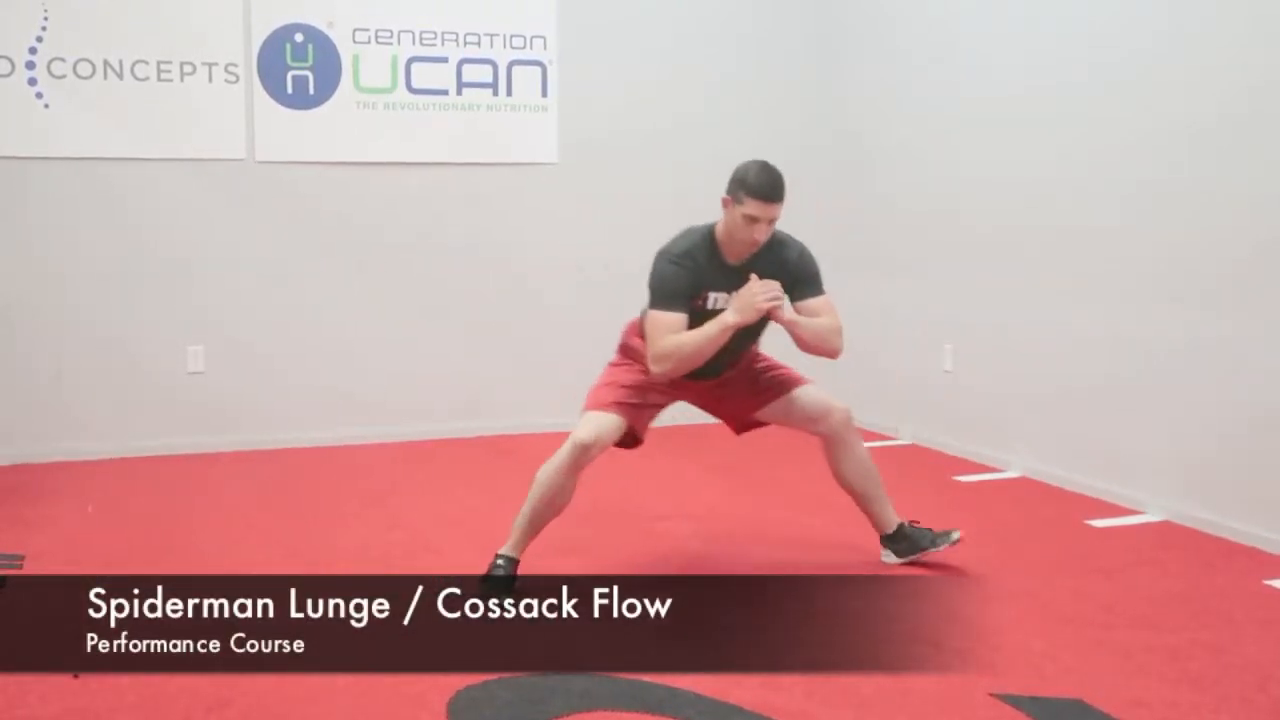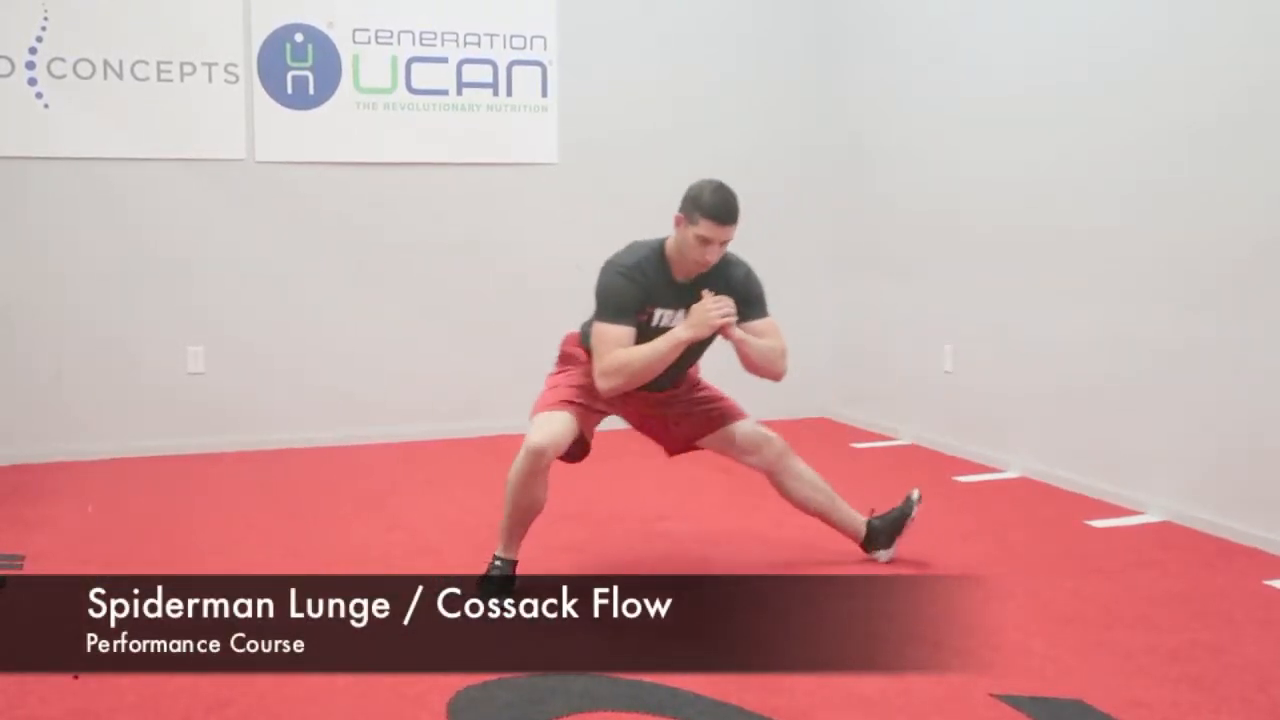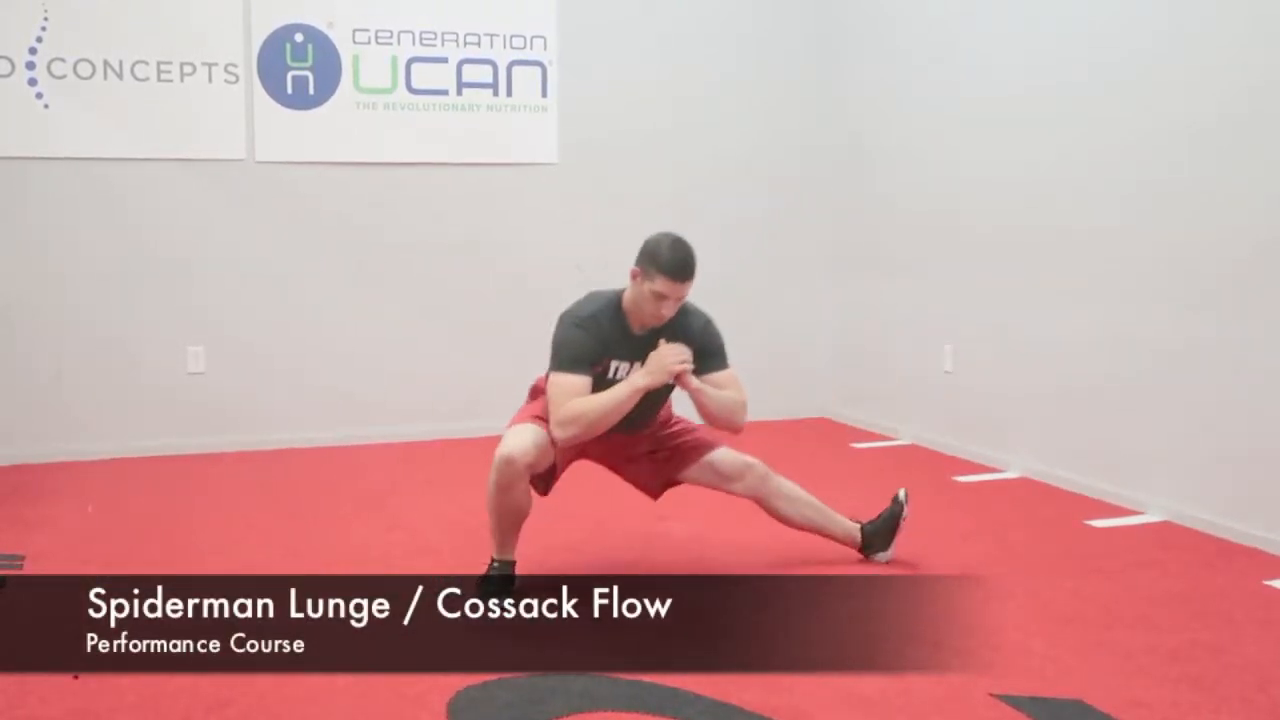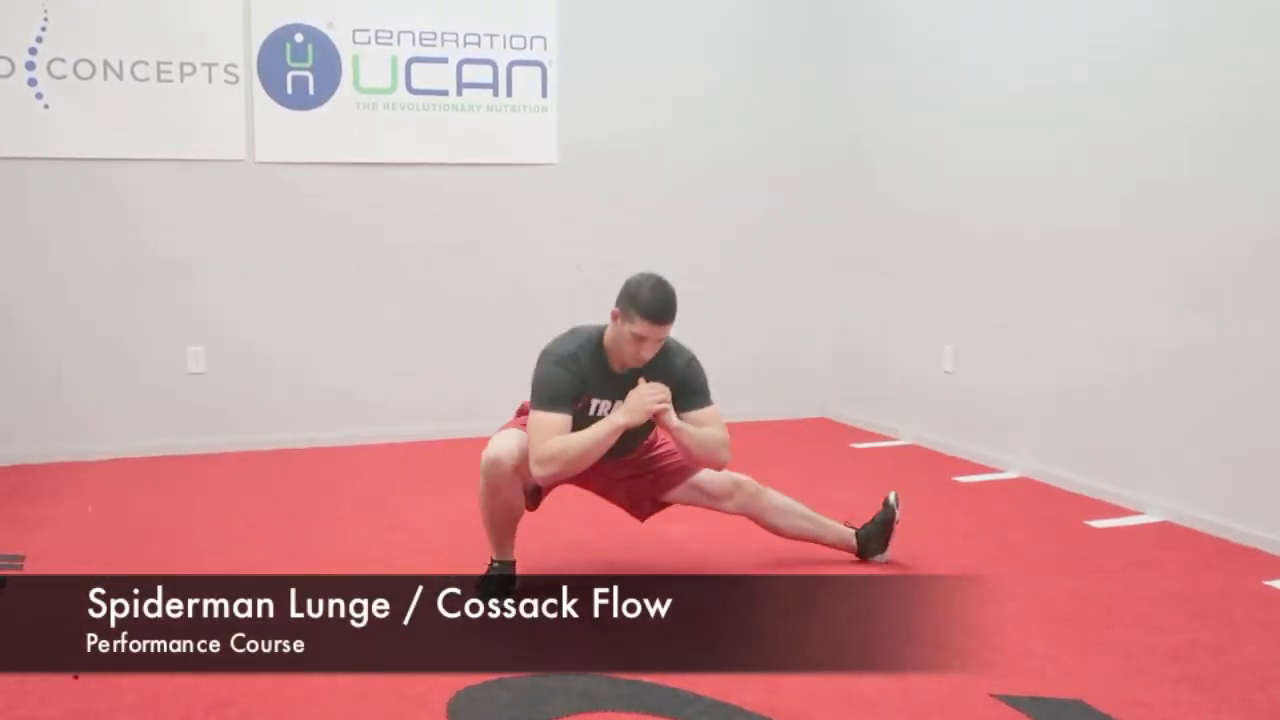
dt=0.2s
person 1, frame 1
left shoulder: (789, 257)
right shoulder: (680, 258)
left elbow: (831, 343)
right elbow: (661, 362)
left wrist: (784, 314)
right wrist: (733, 316)
left hip: (731, 366)
right hip: (650, 361)
left knee: (835, 419)
right knee: (583, 443)
left ankle: (897, 536)
right ankle: (508, 559)
person 1, frame 2
left shoulder: (735, 279)
right shoulder: (628, 271)
left elbow: (776, 366)
right elbow: (610, 379)
left wrist: (733, 331)
right wrist: (686, 331)
left hip: (670, 385)
right hip: (593, 375)
left knee: (768, 449)
right knee: (541, 446)
left ankle: (871, 534)
right ankle: (504, 563)
person 1, frame 3
left shoulder: (695, 328)
right shoulder: (583, 323)
left elbow: (736, 417)
right elbow: (565, 427)
left wrist: (691, 382)
right wrist: (644, 379)
left hip: (643, 428)
right hip: (568, 417)
left knee: (750, 474)
right knee: (513, 455)
left ankle: (866, 538)
right ankle: (503, 565)
person 1, frame 4
left shoulder: (678, 364)
right shoulder: (564, 360)
left elbow: (720, 455)
right elbow: (544, 466)
left wrist: (671, 423)
right wrist: (621, 418)
left hip: (630, 453)
right hip: (554, 442)
left knee: (739, 491)
right knee: (500, 458)
left ankle: (860, 540)
right ankle: (503, 567)
